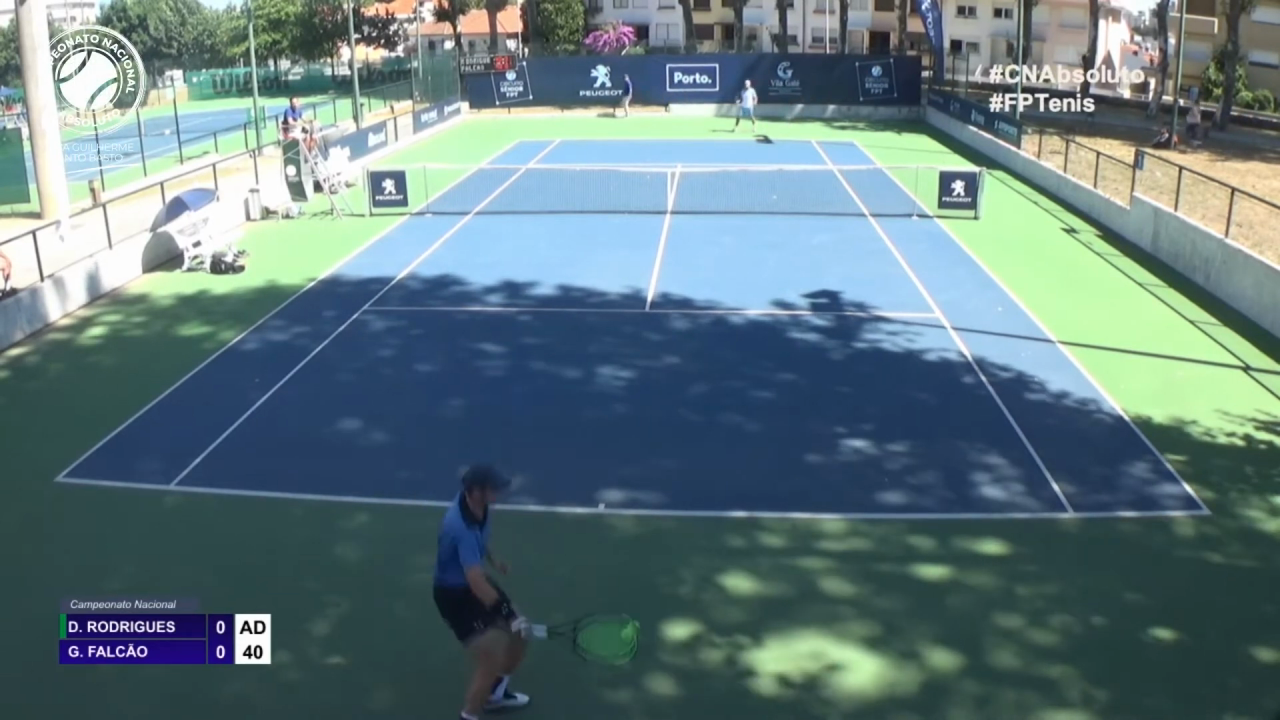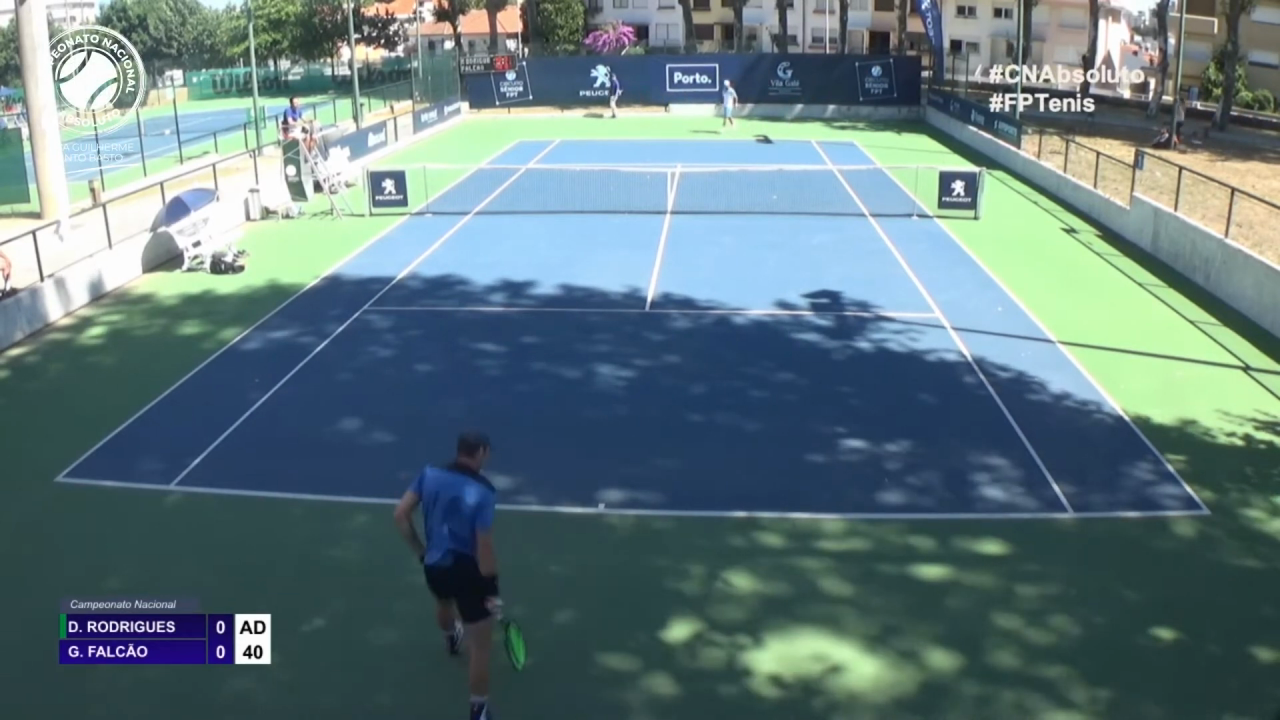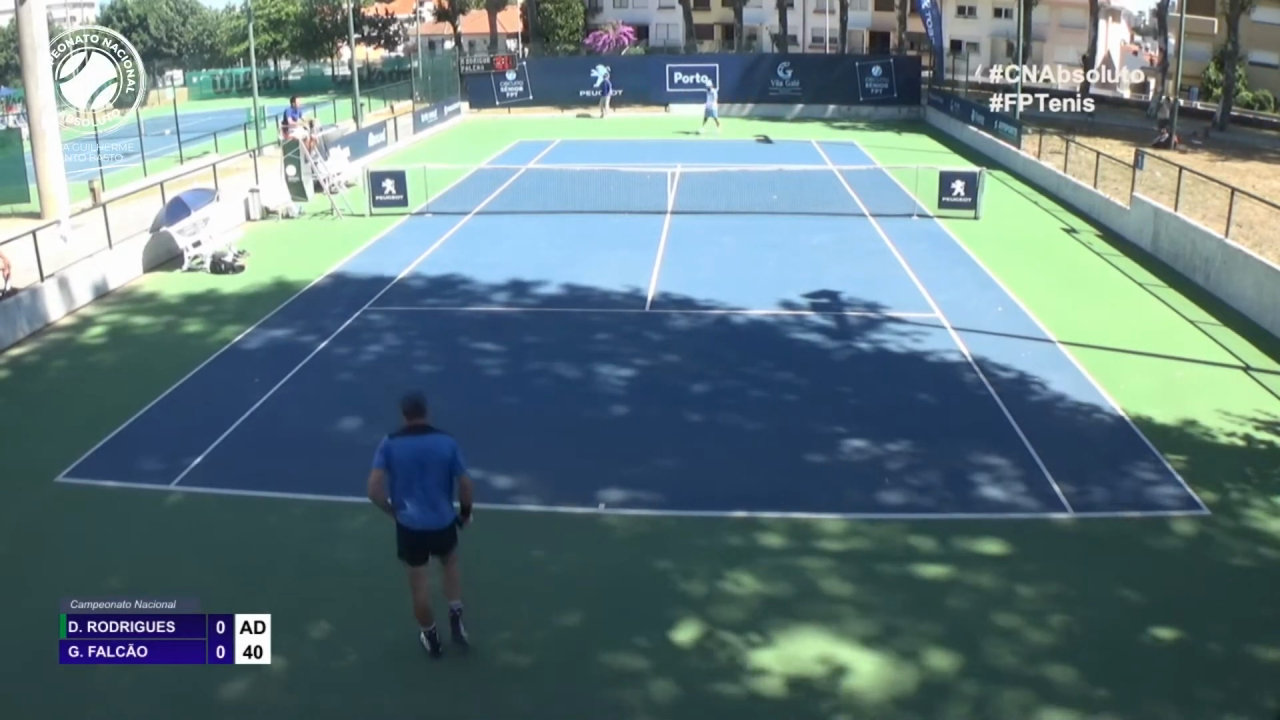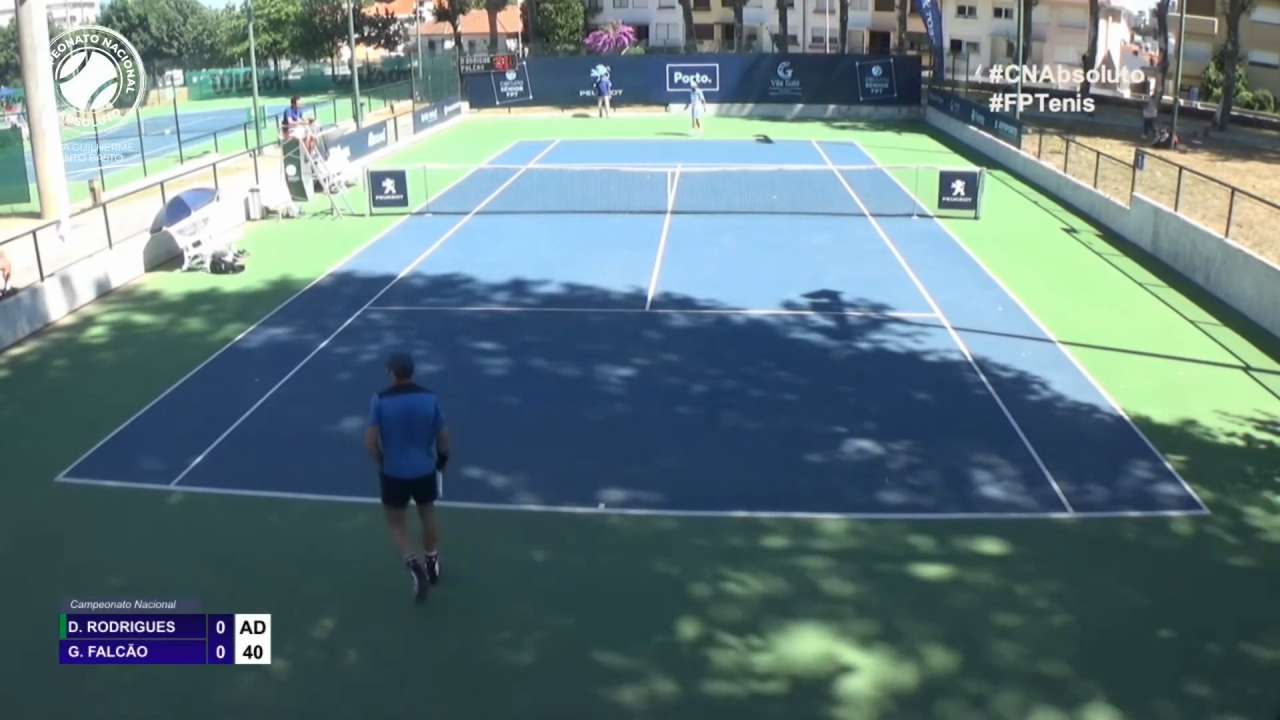
dt=0.5s
person 1, frame 1
left shoulder: (473, 506)
right shoulder: (462, 529)
right elbow: (476, 583)
left wrist: (490, 560)
right wrist: (508, 614)
left hip: (471, 585)
right hip: (455, 596)
left knee: (518, 638)
right knee: (491, 664)
left ankle: (496, 692)
person 1, frame 2
left shoulder: (429, 475)
right shoulder: (484, 491)
left elbow: (399, 515)
right elbow: (484, 547)
left wrist: (419, 549)
right wrist: (492, 590)
left hip: (435, 564)
right hip: (467, 569)
left knee: (446, 602)
right knee: (480, 645)
left ankle: (451, 636)
person 1, frame 3
left shoulder: (390, 444)
right shoulder: (446, 442)
left elbow: (374, 489)
right elbow: (465, 486)
left wrist: (392, 511)
right wrist: (466, 511)
left hip: (409, 525)
right hip: (443, 522)
left knee: (418, 584)
right knee: (450, 565)
left ankle: (431, 638)
right ankle: (456, 619)
person 1, frame 4
left shoulder: (381, 402)
right shoulder: (429, 399)
left elbow: (370, 443)
right elbow: (444, 439)
left wrist: (381, 461)
right wrist: (442, 461)
left hip: (394, 474)
right hip: (424, 471)
left knee: (396, 524)
right knee: (427, 515)
left ankle: (417, 570)
right ankle: (432, 563)
